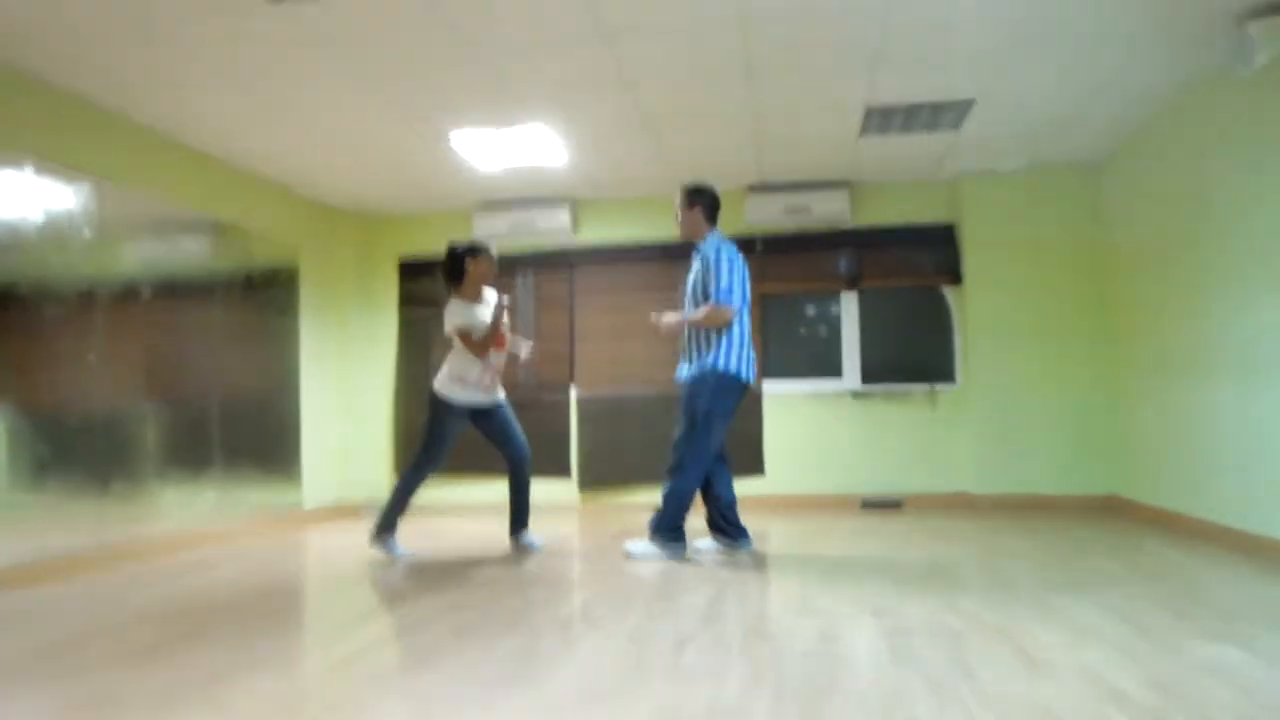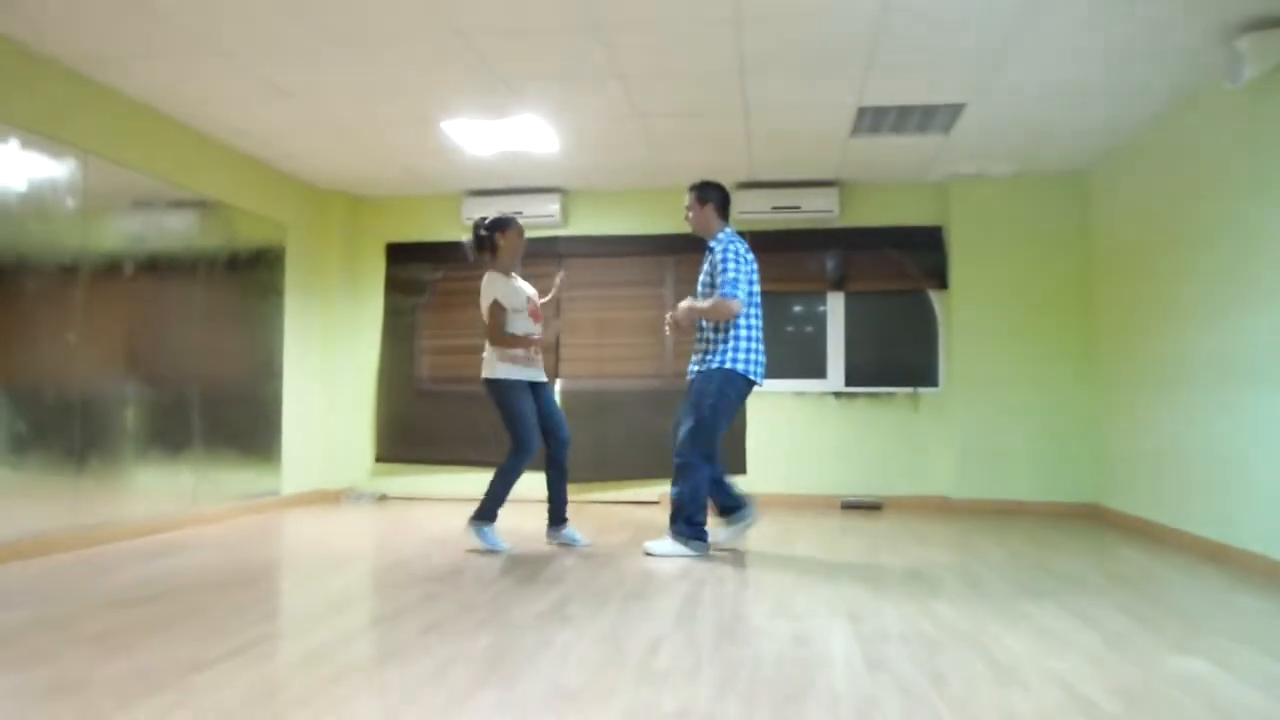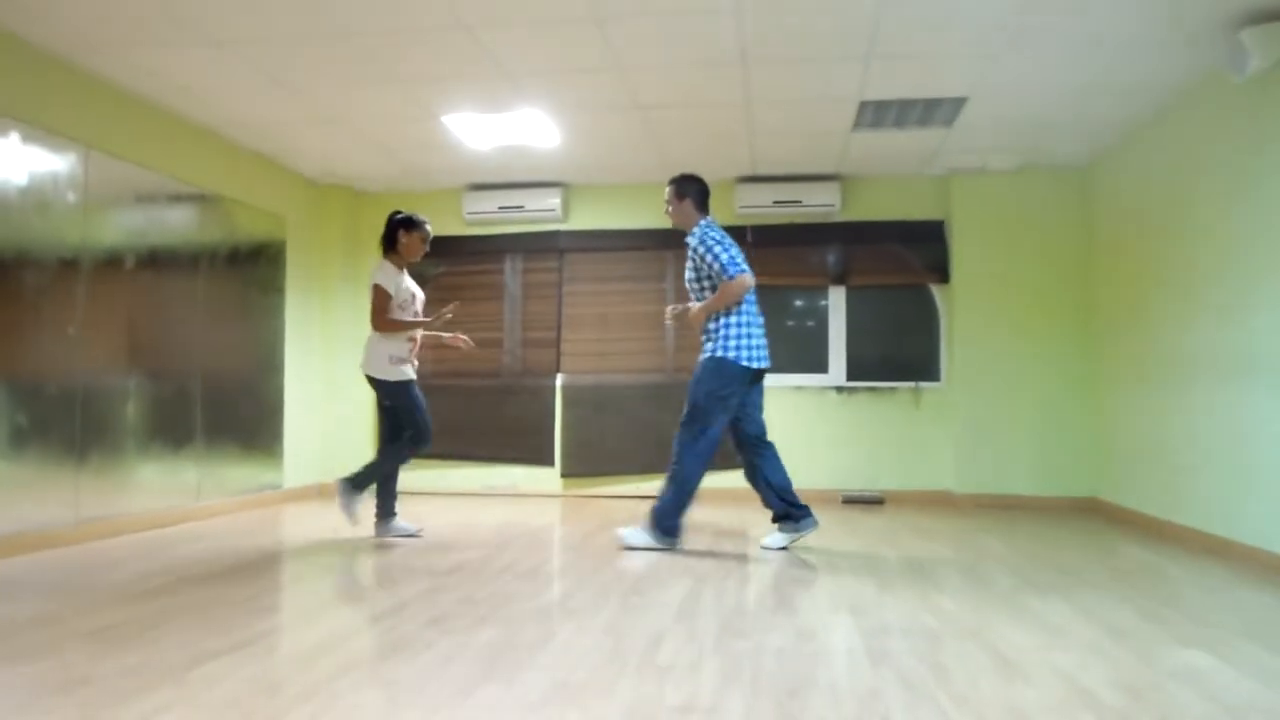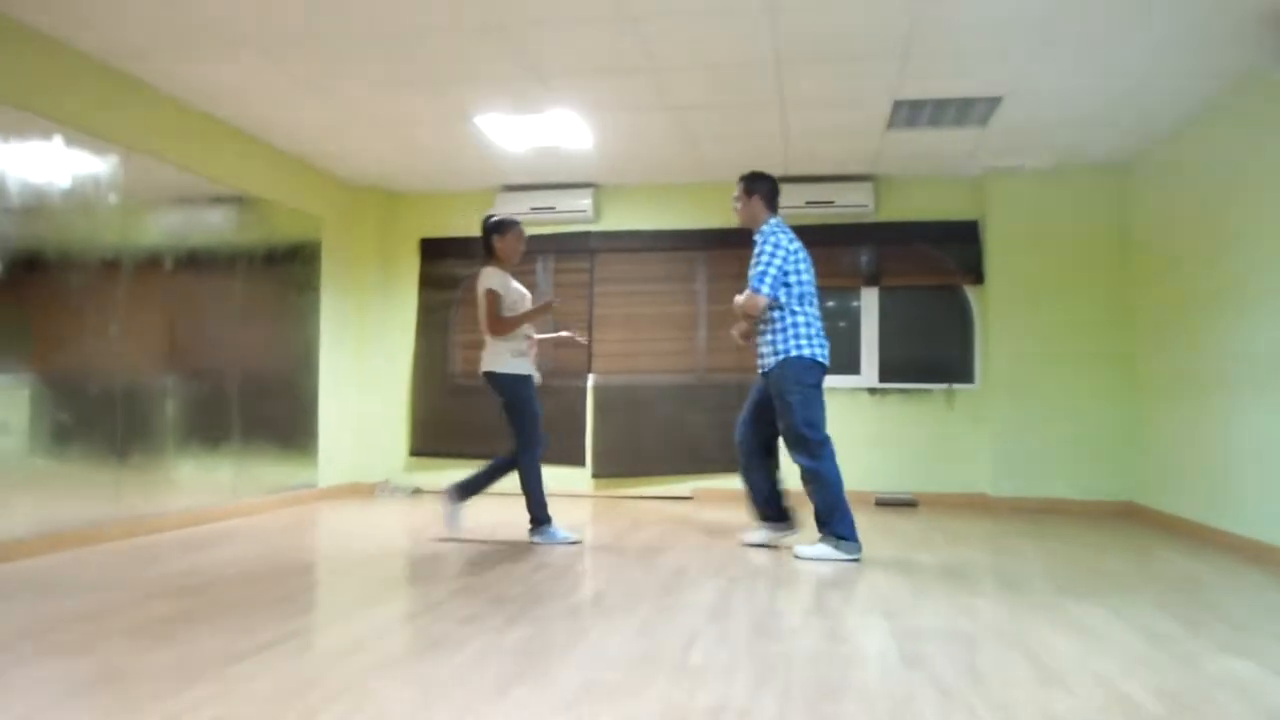
dt=1s
person 1, frame 1
left shoulder: (718, 253)
right shoulder: (709, 254)
left elbow: (723, 311)
left wrist: (679, 322)
right wrist: (681, 321)
left hip: (719, 368)
right hip: (712, 369)
left knee: (690, 451)
right knee: (706, 452)
left ankle: (667, 536)
right ankle: (729, 532)
person 1, frame 2
left shoulder: (729, 250)
right shoulder: (720, 250)
left elbow: (729, 306)
left wrist: (691, 307)
right wrist: (684, 317)
left hip: (728, 364)
right hip: (718, 364)
left knee: (693, 447)
right knee: (697, 446)
left ankle: (688, 535)
right ankle: (734, 510)
person 1, frame 3
left shoulder: (706, 240)
right shoulder: (711, 239)
left elbow: (743, 281)
left wrist: (702, 309)
right wrist: (688, 312)
left hip: (726, 352)
right hip: (746, 353)
left knee: (694, 438)
right knee: (751, 439)
left ankle: (663, 528)
right ankle: (793, 517)
person 1, frame 4
left shoulder: (771, 240)
right shoulder: (780, 239)
left elbow: (754, 302)
left wrist: (740, 303)
right wrist: (752, 326)
left hip: (793, 356)
right hip: (784, 358)
left knee: (808, 445)
right knee: (752, 434)
left ankle: (839, 537)
right ankle: (775, 518)
person 2, frame 1
left shoulder: (490, 295)
right shoulder: (456, 310)
right elbow: (479, 350)
left wrist: (515, 344)
right wrist: (499, 311)
left hip: (489, 396)
right hip: (455, 395)
left knee: (520, 457)
right knee: (427, 462)
left ankle: (518, 532)
right ankle: (384, 530)
person 2, frame 2
left shoulder: (513, 277)
right shoulder: (494, 282)
right elbow: (496, 338)
left wrist: (552, 295)
right wrist: (539, 340)
left hip: (532, 374)
right hip: (506, 375)
left knee: (559, 441)
right knee: (525, 447)
left ankle: (558, 524)
right ankle: (483, 519)
person 2, frame 3
left shoulder: (402, 276)
right shoulder: (385, 272)
right elbow: (380, 323)
left wrist: (443, 336)
right wrist: (429, 322)
left hip: (400, 369)
right hip: (388, 369)
left knee: (396, 439)
right knee: (420, 433)
left ankle: (386, 517)
right ankle: (354, 485)
person 2, frame 4
left shoulder: (506, 280)
right shoulder: (492, 276)
right elbow: (496, 328)
left wrist: (557, 336)
right wrist: (536, 312)
left hip: (517, 370)
right hip: (507, 370)
left knee: (525, 446)
right knee: (531, 443)
left ankle: (461, 493)
right ankle: (541, 525)
